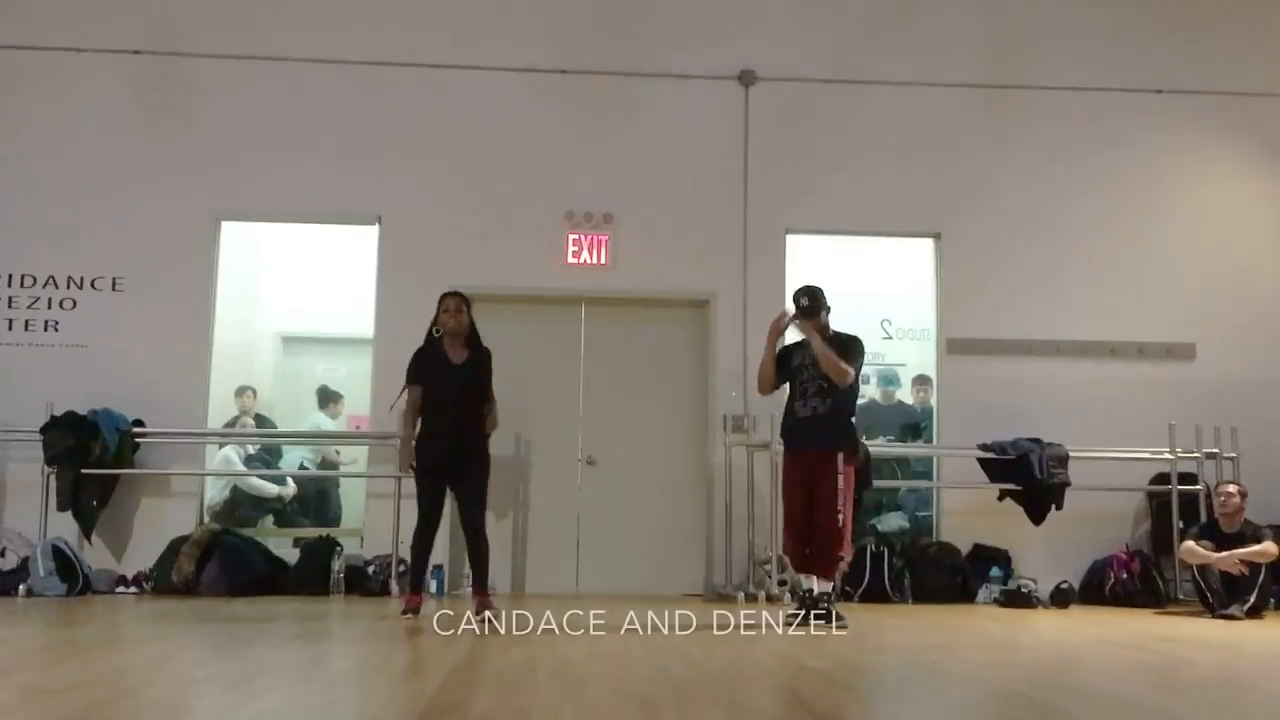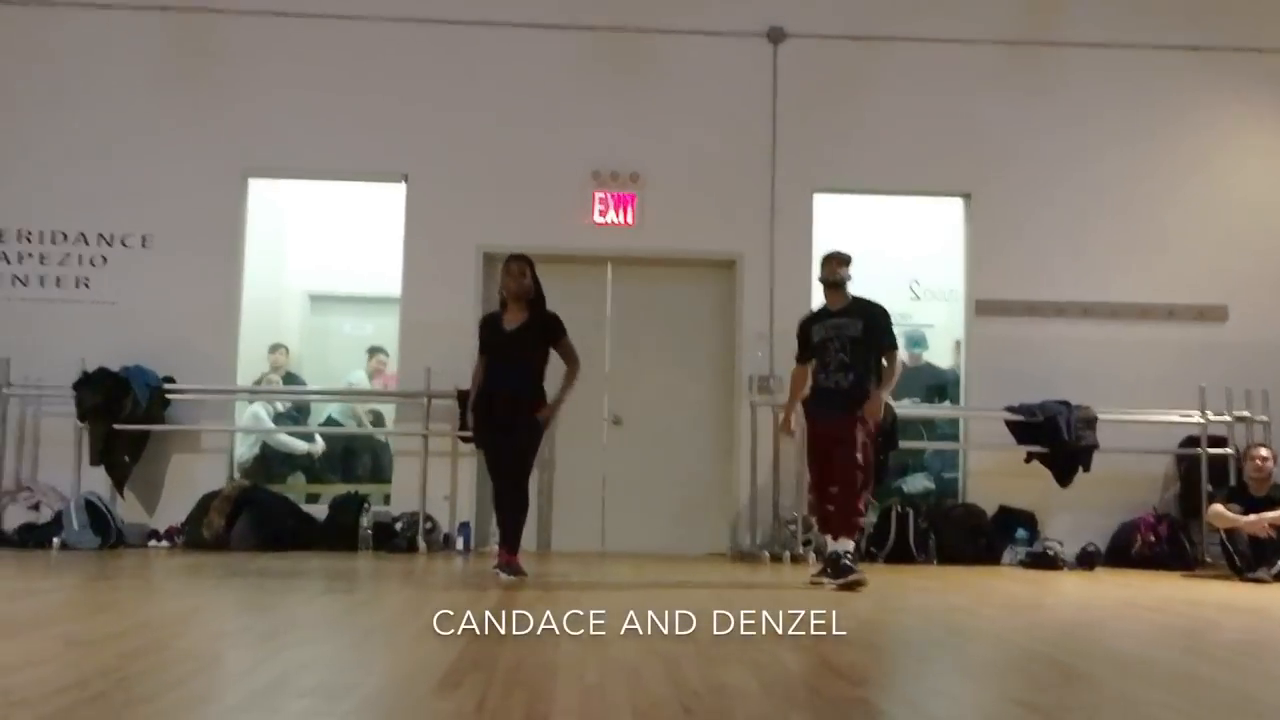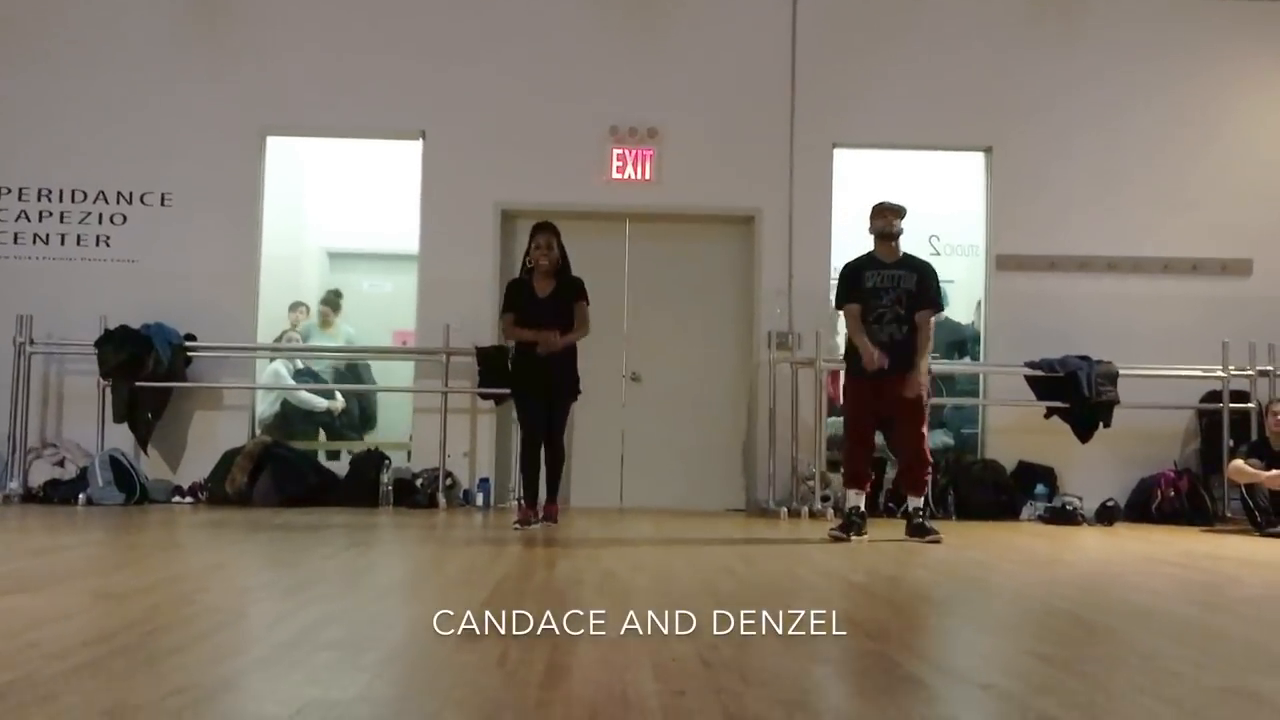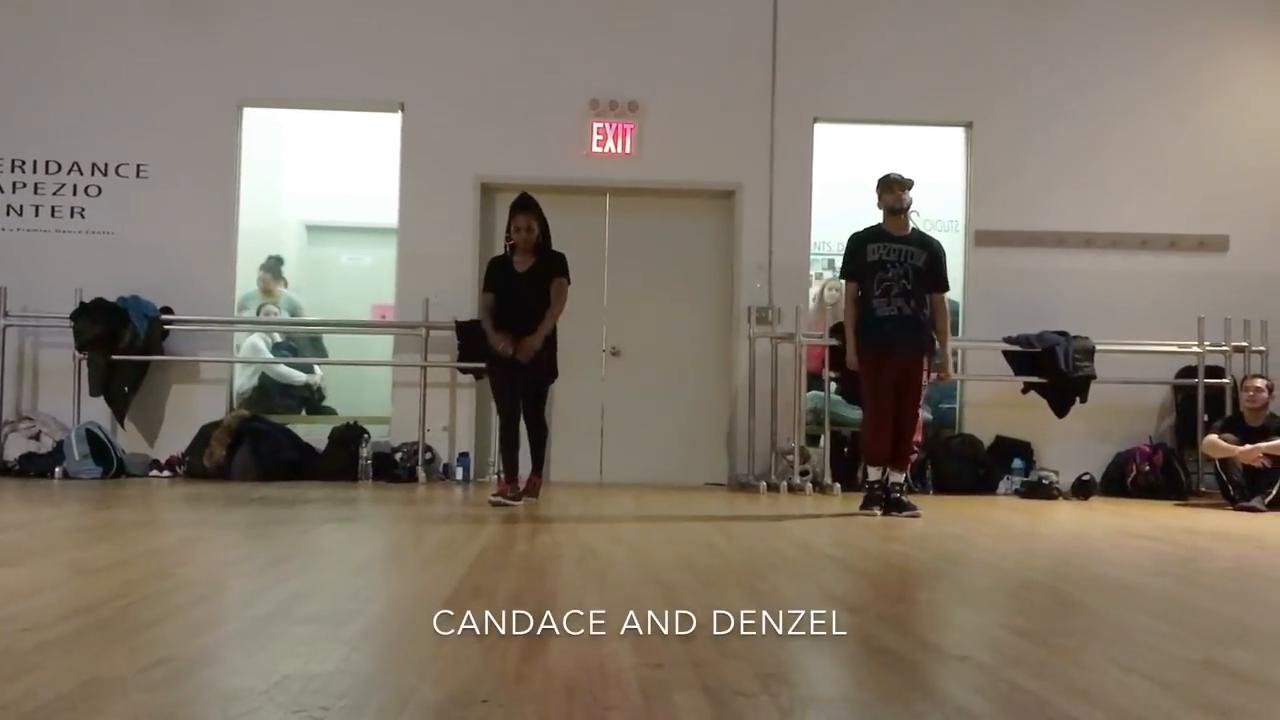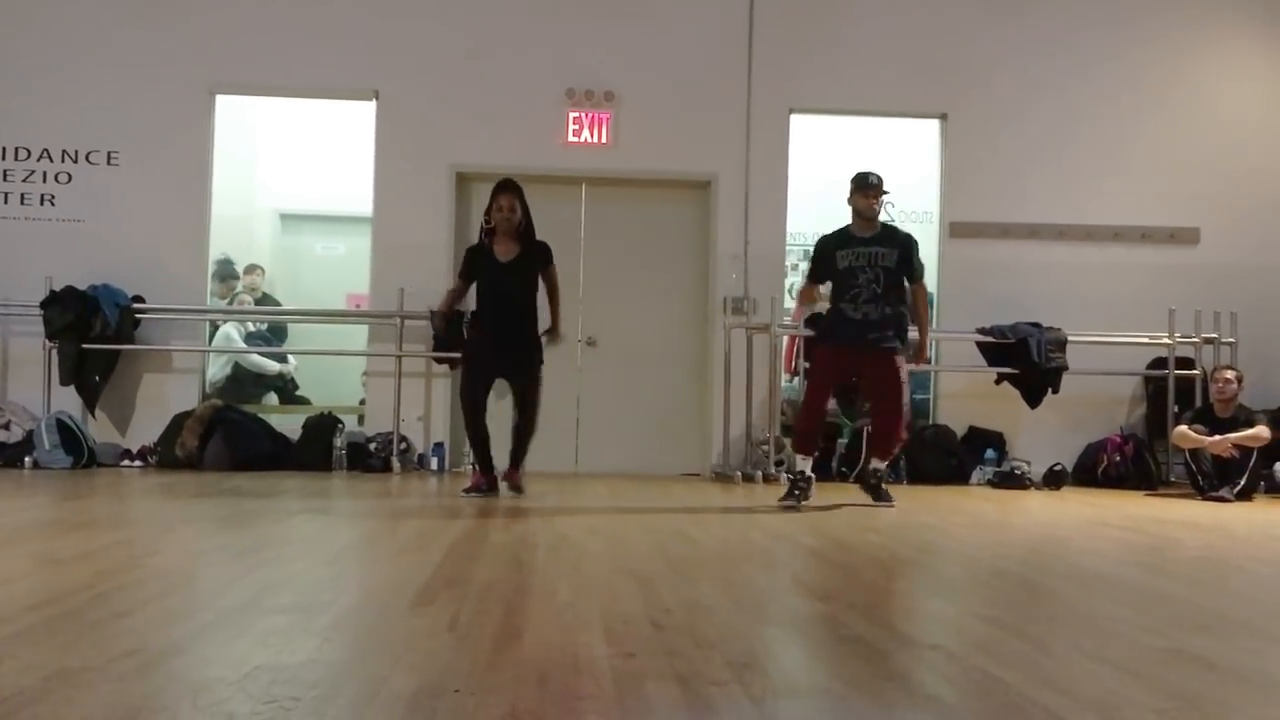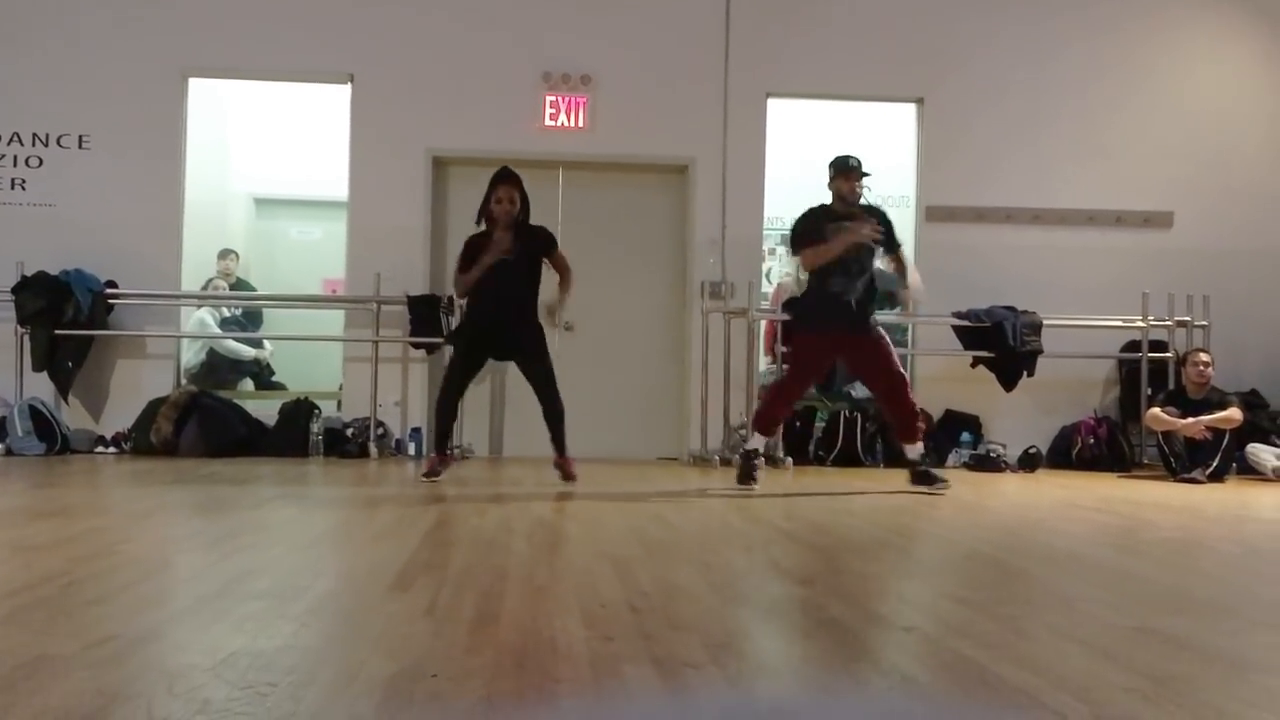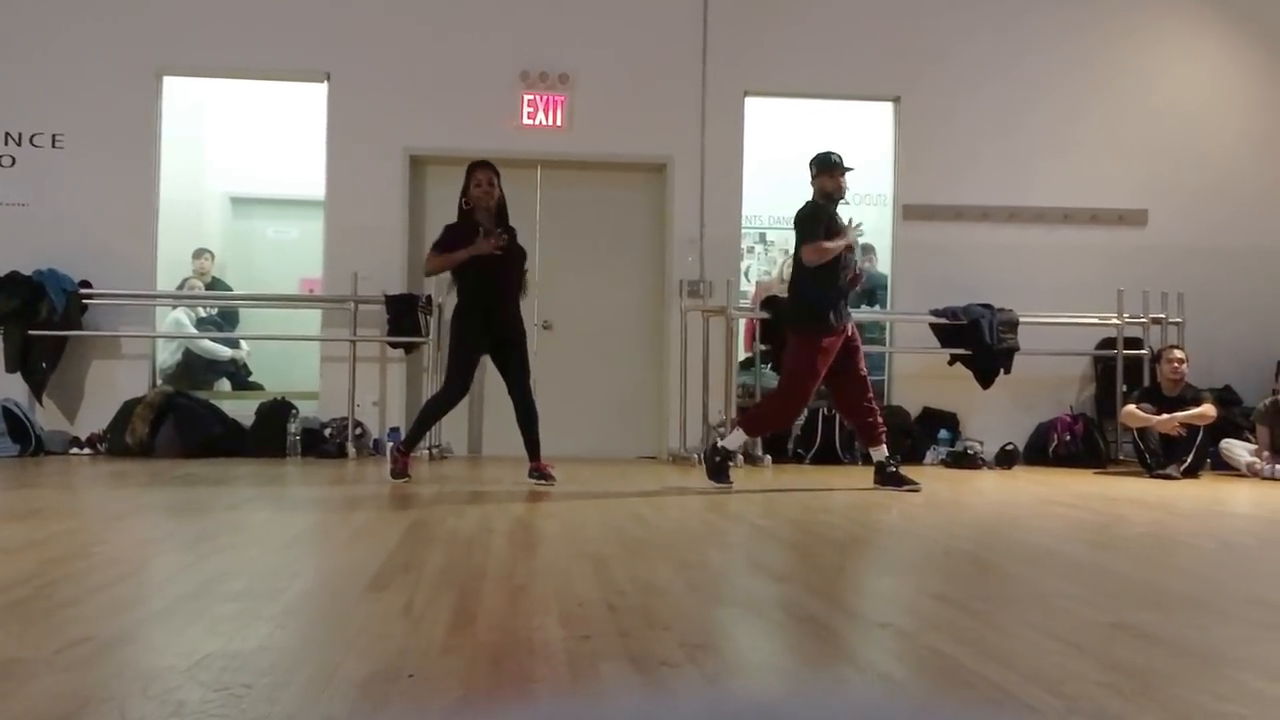
dt=0.7s
person 1, frame 1
left shoulder: (849, 344)
right shoulder: (789, 353)
left elbow: (843, 377)
right elbow: (764, 387)
left wrist: (815, 339)
right wrist: (772, 341)
left hip: (835, 447)
right hip: (797, 447)
left knee: (832, 524)
right knee: (796, 524)
left ankle: (825, 600)
right ankle: (807, 595)
person 1, frame 2
left shoulder: (872, 313)
right shoulder: (810, 323)
left elbow: (892, 361)
right elbow: (802, 369)
left wrist: (881, 395)
right wrist: (789, 412)
left hip: (857, 411)
right hip: (820, 412)
left knee: (853, 482)
right knee: (823, 486)
left ankle: (845, 556)
right ankle: (833, 555)
person 1, frame 3
left shoulder: (922, 271)
right shoulder: (854, 270)
left elbow: (926, 322)
right elbow: (851, 318)
left wrist: (921, 365)
right wrist: (866, 348)
left hip: (906, 369)
right hip: (864, 370)
left knee: (913, 443)
right knee: (857, 441)
left ankle: (916, 516)
right ankle: (855, 514)
person 1, frame 4
left shoulder: (930, 247)
right shoulder: (861, 241)
left elbow: (938, 302)
right elbow: (851, 295)
left wrist: (945, 352)
right wrist: (850, 344)
left hip: (915, 345)
right hip: (874, 343)
left knee: (908, 419)
right knee: (877, 416)
left ankle: (896, 490)
right ankle: (875, 486)
person 1, frame 5
left shoulder: (902, 243)
right shoulder: (831, 244)
left elbow: (917, 288)
right elbow: (809, 289)
left wrist: (923, 335)
right wrist: (807, 299)
left hip: (884, 341)
right hip: (839, 338)
left knee: (892, 410)
right knee: (813, 404)
left ankle: (874, 474)
right ankle: (800, 477)
person 1, frame 6
left shoulder: (873, 218)
right shoulder: (813, 219)
left elbow: (897, 257)
right elbow: (808, 262)
left wrist: (909, 284)
right wrist: (848, 238)
left hip: (858, 323)
right hip: (815, 322)
left knee: (895, 386)
right knee: (789, 387)
left ankle: (917, 464)
right ankle: (751, 455)
person 1, frame 7
left shoulder: (835, 219)
right shoulder: (811, 214)
right elbow: (811, 255)
left wrist: (855, 275)
right wrist: (848, 239)
left hip: (839, 320)
right hip: (812, 323)
left knee: (859, 394)
right knee: (791, 396)
left ankle: (885, 466)
right ankle: (722, 452)
person 2, frame 1
left shoulder: (481, 356)
right shoulder: (424, 357)
right elbow: (412, 406)
left wrist: (492, 413)
right wrist: (407, 445)
left hip: (472, 452)
right hip: (432, 451)
left knee: (474, 522)
right knee: (428, 522)
left ankle: (482, 595)
right ankle: (414, 593)
person 2, frame 2
left shoulder: (546, 321)
right shoulder: (489, 323)
left elbow: (573, 363)
left wrist: (556, 403)
right wrist: (471, 407)
left hip: (527, 413)
right hip: (490, 412)
left knee: (517, 481)
right knee: (499, 482)
left ankle: (511, 555)
right ankle: (504, 549)
person 2, frame 3
left shoulder: (573, 286)
right shoulder: (516, 288)
left elbow: (583, 326)
right elbow: (506, 329)
left wrist: (561, 341)
right wrist: (539, 336)
left hip: (561, 374)
right hip: (527, 373)
left knee: (554, 438)
right knee: (530, 437)
left ankle: (551, 504)
right ankle: (528, 507)
person 2, frame 4
left shoulder: (554, 262)
right shoulder: (497, 265)
left elbow: (558, 303)
right elbow: (486, 309)
left wrist: (538, 337)
right wrist: (494, 335)
left hip: (539, 352)
right hip: (503, 353)
left knee: (534, 415)
right knee: (507, 415)
left ankle: (536, 477)
right ankle: (510, 484)
person 2, frame 5
left shoulder: (538, 251)
right shoulder: (476, 253)
left elbow: (551, 286)
right elbow: (458, 292)
left wrist: (555, 324)
right wrist: (444, 310)
left hip: (520, 342)
right hip: (482, 340)
left knee: (528, 407)
right knee: (471, 408)
left ankle: (514, 469)
right ankle: (485, 474)
person 2, frame 6
left shoulder: (536, 236)
right shoulder: (476, 243)
left elbow: (564, 270)
right elbow: (461, 289)
left wrist: (559, 300)
right wrist: (487, 261)
left hip: (522, 328)
right hip: (479, 326)
left knee: (548, 391)
right knee: (451, 389)
left ankle: (562, 458)
right ankle: (440, 456)
person 2, frame 7
left shoulder: (508, 232)
right shoulder: (458, 231)
right elbow: (431, 267)
left wrist: (521, 280)
right wrist: (472, 250)
left hip: (507, 322)
right hip: (470, 320)
left knee: (522, 391)
right knee: (454, 389)
left ankle: (536, 463)
right ankle: (402, 452)
